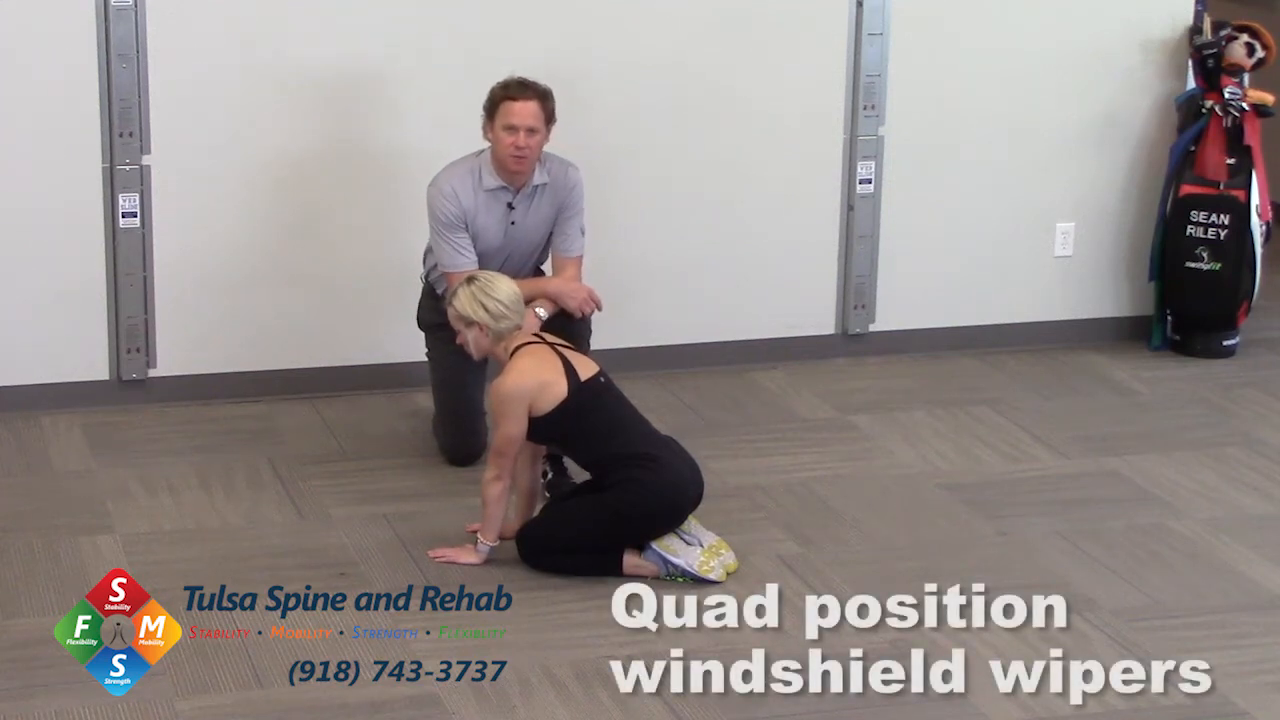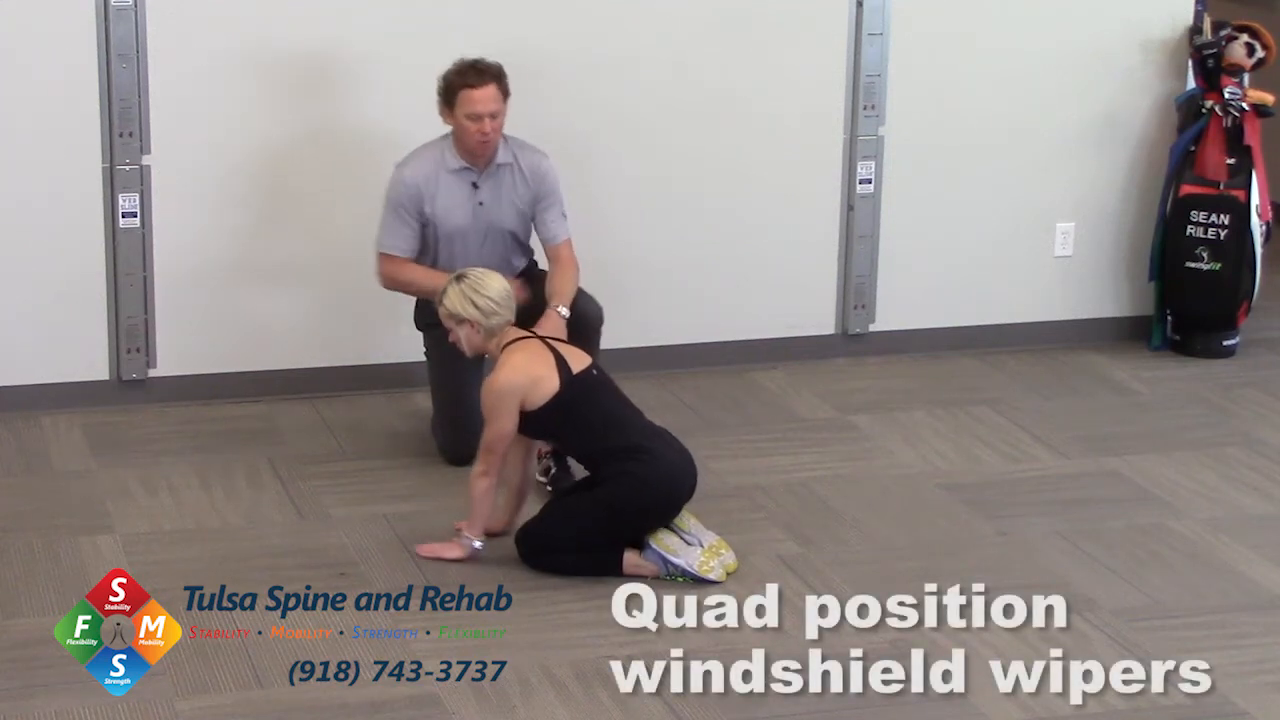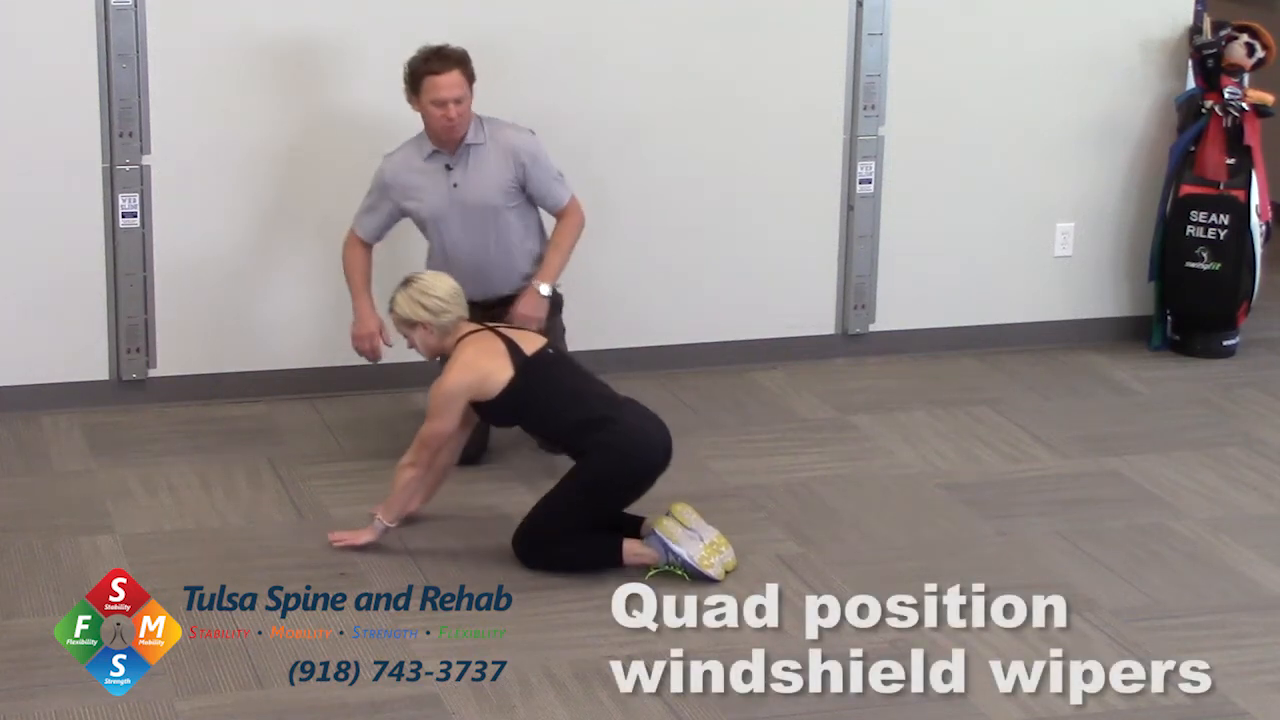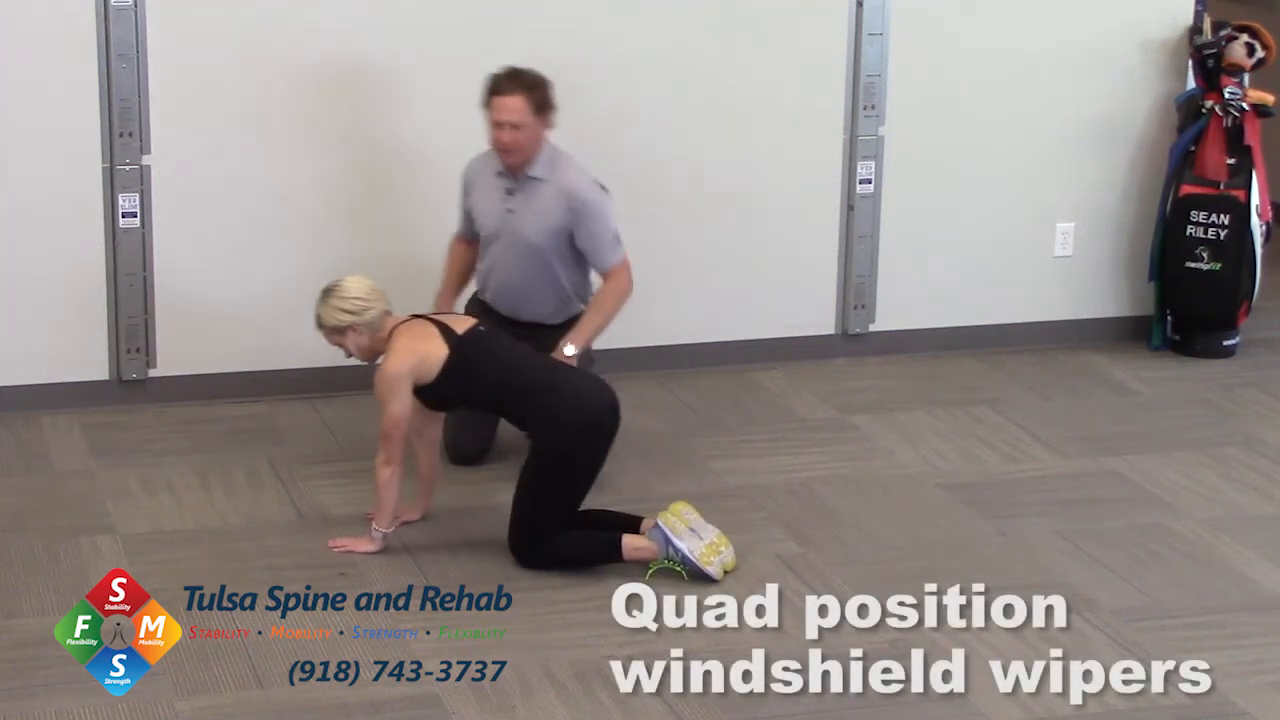
dt=0.5s
person 1, frame 1
left shoulder: (566, 179)
right shoulder: (451, 188)
left elbow: (568, 274)
left wrist: (535, 314)
right wrist: (549, 285)
left hip: (524, 292)
left knee: (573, 323)
right knee: (462, 448)
left ankle: (551, 448)
right ankle: (458, 395)
person 1, frame 2
left shoulder: (534, 166)
right shoulder: (413, 175)
left elbow: (563, 257)
right elbow: (391, 270)
left wrist: (556, 313)
left hip: (515, 286)
left knee: (585, 315)
right knee: (460, 449)
right ankle: (457, 389)
person 1, frame 3
left shoulder: (516, 146)
right shoulder: (397, 169)
left elbow: (571, 215)
right elbow: (358, 241)
left wrist: (541, 289)
right wrist: (364, 311)
left hip: (524, 304)
right hip: (463, 312)
right knee: (465, 449)
person 1, frame 4
left shoulder: (576, 190)
right shoulder: (477, 173)
left elbow: (619, 280)
left wrist: (570, 350)
right wrist: (441, 306)
left hip: (557, 332)
right hip: (489, 319)
right knee: (463, 449)
person 2, frame 1
left shoulder: (513, 383)
right shoulder: (545, 346)
left elbow: (498, 474)
right elbow: (527, 452)
left wrist: (482, 547)
right wrist: (521, 521)
left hip: (654, 489)
right hip: (673, 472)
left knee: (534, 543)
right knee: (557, 512)
left ankle: (661, 559)
right ankle: (666, 529)
person 2, frame 2
left shoulder: (504, 380)
right shoulder: (540, 343)
left elbow: (487, 470)
right elbow: (519, 447)
left wrist: (468, 540)
right wrist: (505, 517)
left hip: (650, 483)
right hip: (670, 465)
left knee: (534, 543)
right knee: (558, 515)
left ankle: (659, 559)
right ankle: (661, 528)
person 2, frame 3
left shoulder: (459, 376)
right shoulder: (495, 337)
left elbow: (416, 461)
right elbow: (455, 438)
left wrist: (378, 526)
right wrist: (416, 501)
left hip: (625, 451)
right hip: (646, 433)
left knee: (533, 547)
right knee: (565, 519)
left ankle: (660, 550)
right ankle: (660, 528)
person 2, frame 4
left shoulder: (395, 365)
right shoulder: (428, 328)
left elbow: (389, 459)
right elbow: (427, 429)
left wrist: (377, 533)
right wrist: (421, 504)
left hip: (569, 417)
right hip: (591, 401)
left knee: (529, 546)
right knee: (550, 521)
left ankle: (660, 545)
right ankle: (660, 524)
